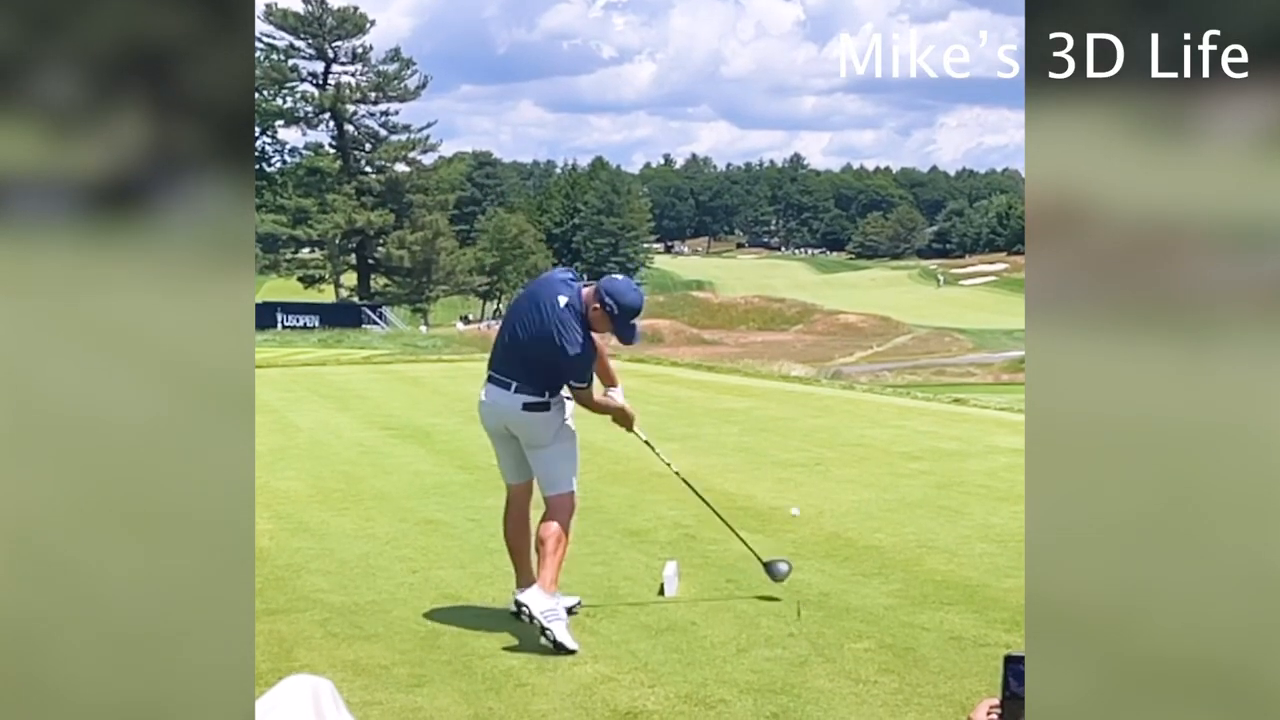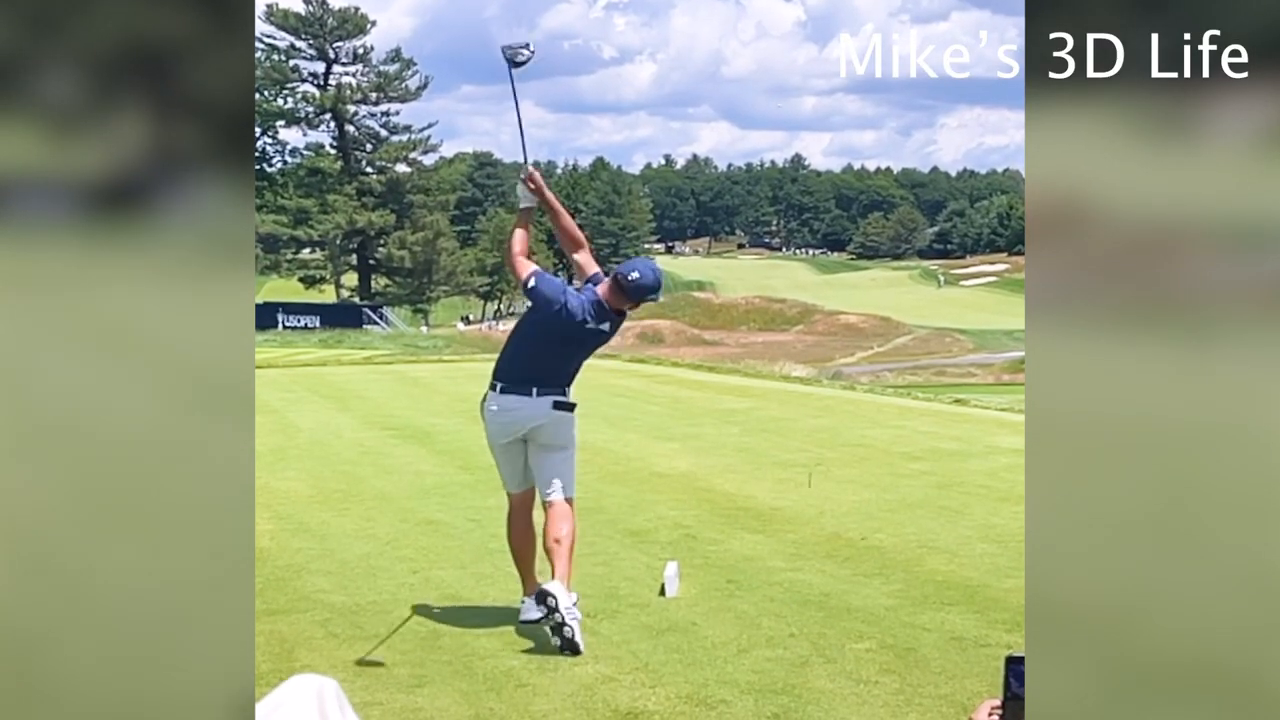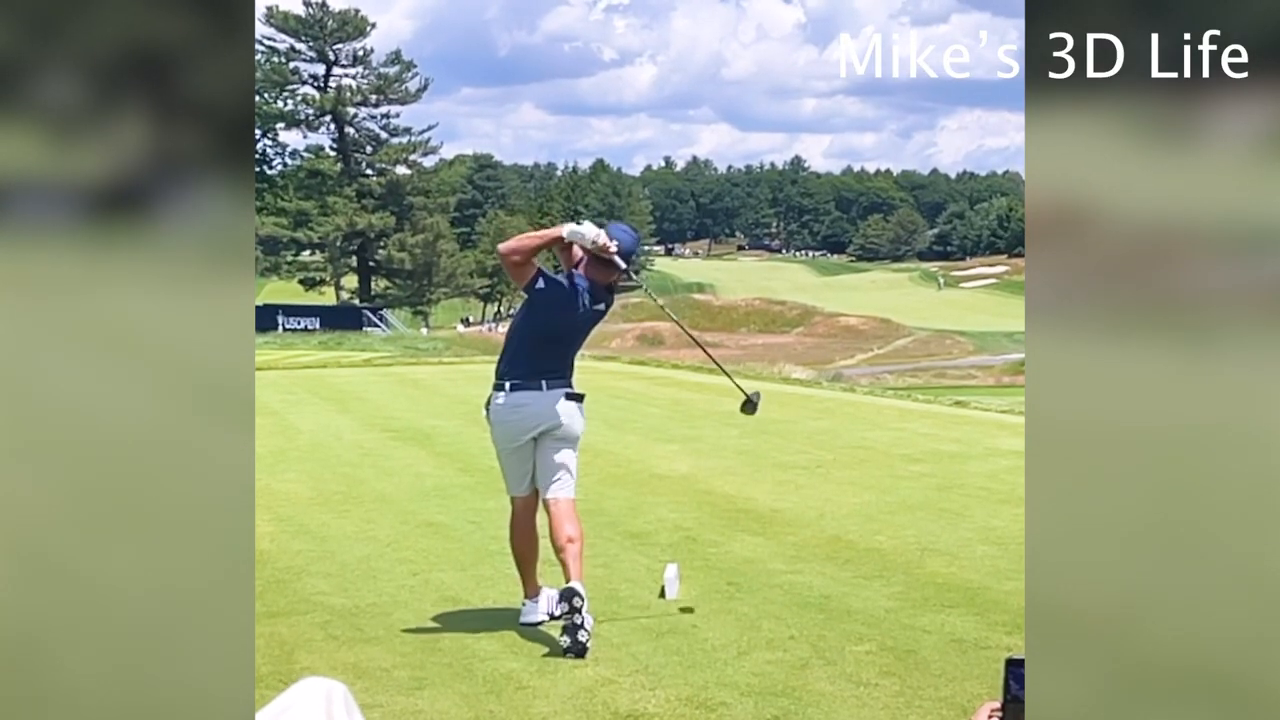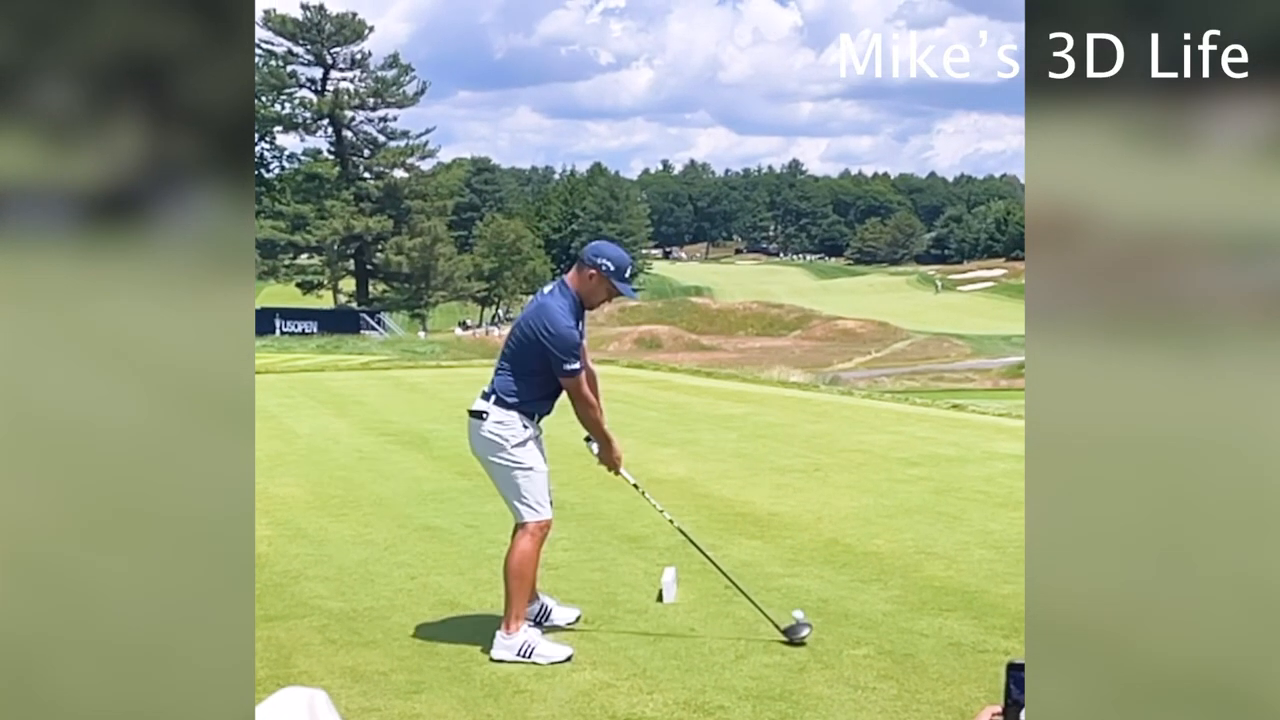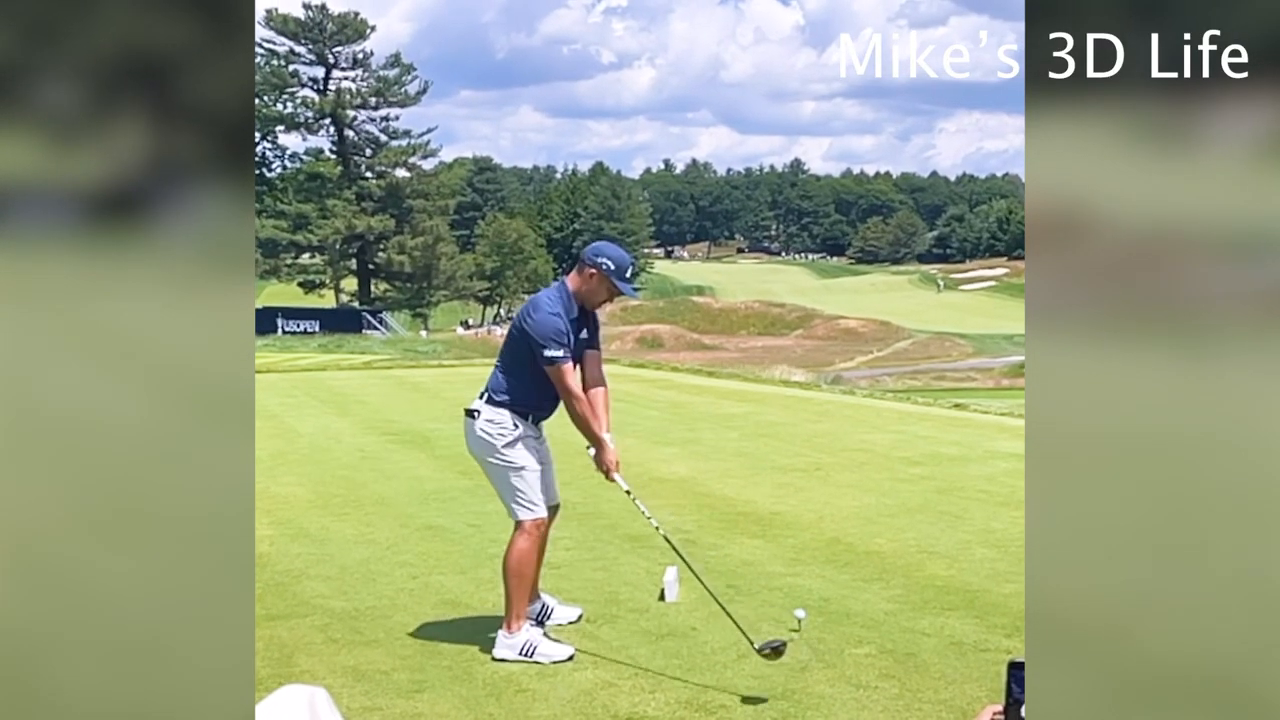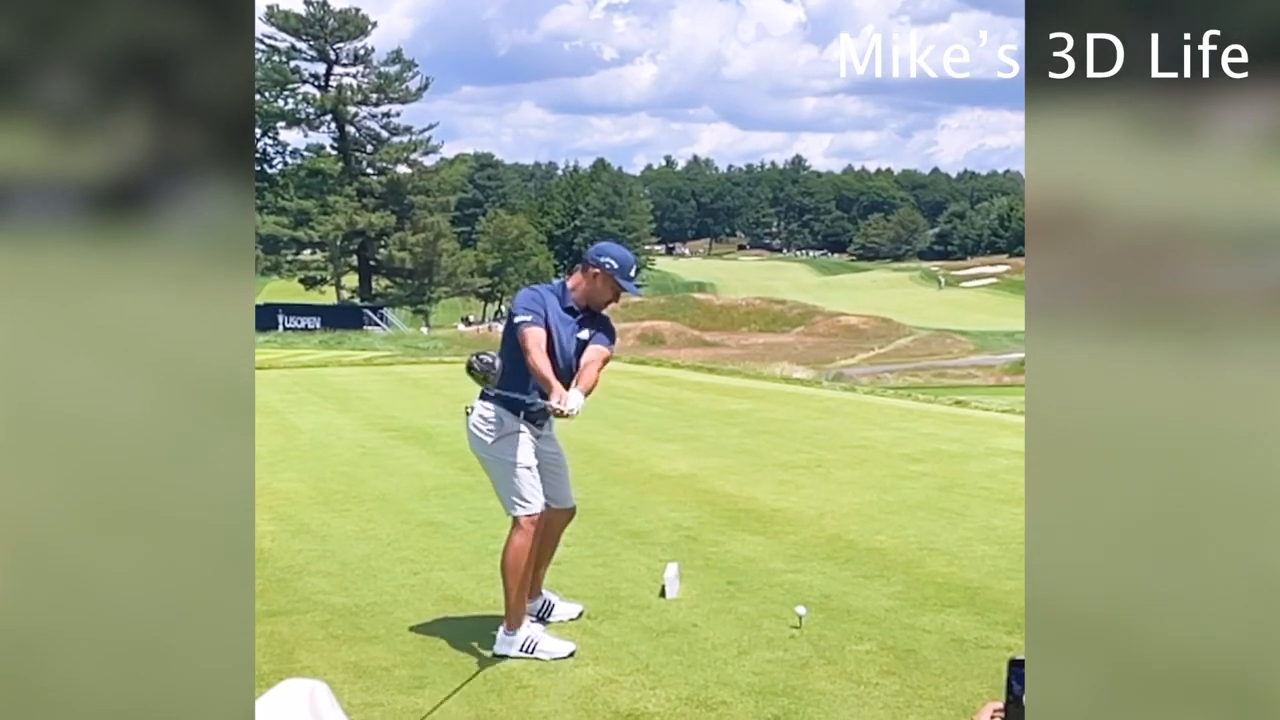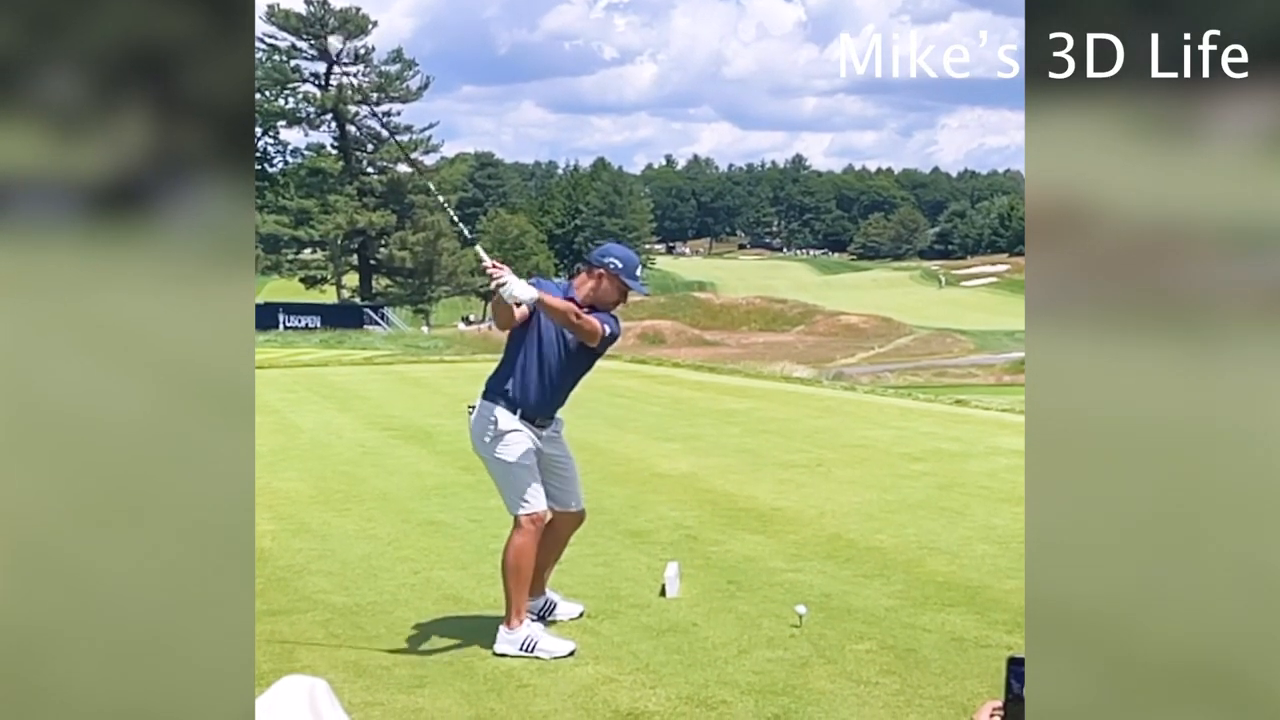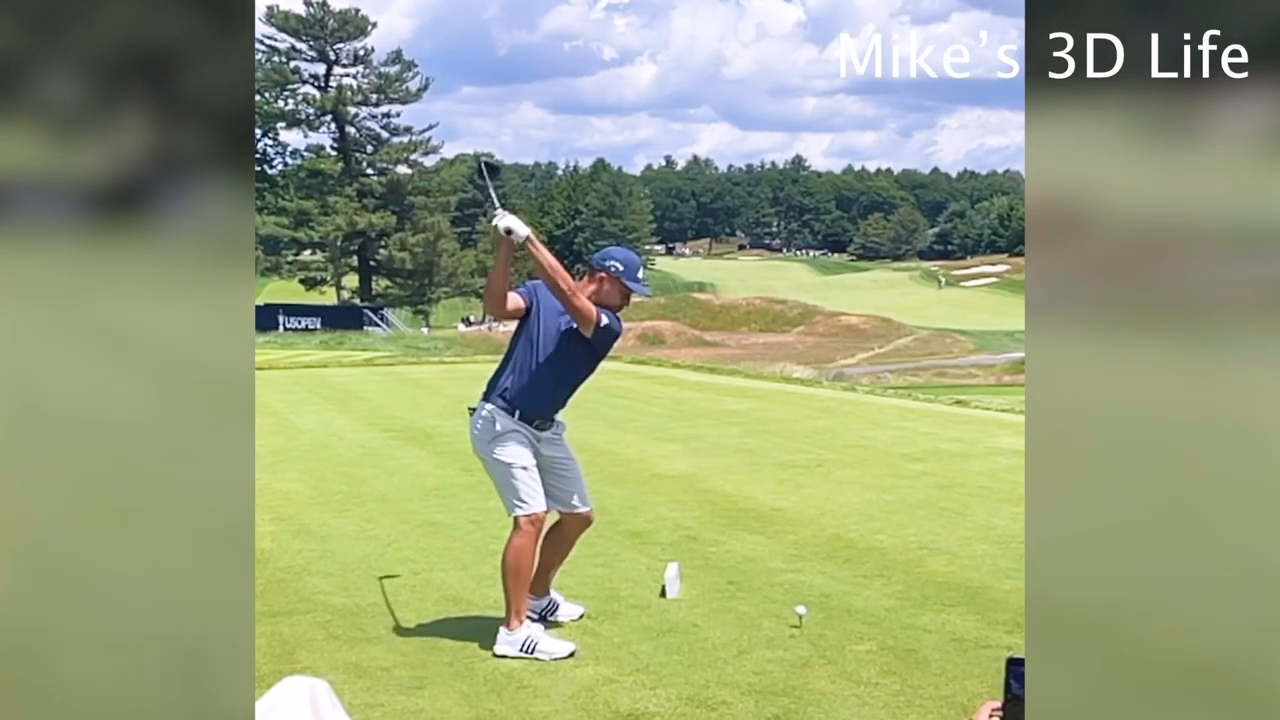
dt=0.2s
person 1, frame 1
left shoulder: (560, 281)
right shoulder: (571, 343)
right elbow: (585, 399)
left wrist: (614, 385)
right wrist: (615, 408)
left hip: (496, 398)
right hip: (537, 410)
left knee: (519, 495)
right knee: (560, 504)
left ankle: (528, 590)
right ankle: (543, 596)
person 1, frame 2
left shoulder: (558, 300)
right shoulder: (608, 323)
left elbow: (516, 257)
right elbow: (579, 249)
left wrist: (529, 204)
left hip: (502, 406)
right hip: (551, 410)
left knee: (520, 503)
right knee: (558, 503)
left ankle: (532, 597)
right ankle: (558, 589)
person 1, frame 3
left shoulder: (553, 291)
right shoulder: (602, 297)
left elbow: (507, 254)
right elbow: (574, 256)
left wrist: (564, 231)
right wrist: (570, 235)
left hip: (511, 405)
right hip: (558, 406)
left knee: (523, 504)
right knee: (560, 501)
left ankle: (533, 600)
right ankle: (574, 588)
person 1, frame 4
left shoulder: (562, 304)
right shoulder: (558, 321)
left elbow: (586, 373)
right elbow: (580, 396)
left wrist: (601, 434)
right wrist: (605, 441)
left hip: (514, 422)
right hip: (505, 425)
left knee: (533, 514)
right knee: (535, 520)
left ankle: (529, 603)
right ankle: (512, 634)
person 1, frame 5
left shoulder: (585, 317)
right shoulder: (547, 313)
left elbow: (594, 381)
right elbow: (570, 391)
left wrist: (604, 436)
right wrist: (600, 445)
left hip: (523, 425)
right hip: (500, 424)
left knee: (545, 511)
right knee: (532, 521)
left ankle: (532, 602)
right ankle: (513, 634)
person 1, frame 6
left shoulder: (600, 327)
right shoulder: (533, 299)
left elbow: (592, 365)
right elbow: (534, 353)
left wrist: (577, 395)
right wrist: (555, 389)
left hip: (538, 425)
right hip: (500, 420)
left knee: (560, 510)
right knee: (529, 517)
left ankle: (532, 599)
right ankle: (514, 631)
person 1, frame 7
left shoulder: (605, 324)
right shoulder: (540, 288)
left elbow: (578, 323)
right elbow: (506, 321)
left wrist: (531, 295)
right wrist: (505, 289)
left hip: (546, 426)
right hip: (502, 420)
left knee: (570, 513)
right knee: (531, 516)
left ankle: (535, 598)
right ankle: (514, 629)
person 1, frame 8
left shoulder: (608, 326)
right shoulder: (540, 294)
left elbow: (569, 298)
right elbow: (496, 306)
left wrist: (529, 239)
right wrist: (505, 248)
left hip: (545, 428)
right hip: (500, 421)
left knee: (578, 516)
right knee: (530, 517)
left ankle: (537, 597)
right ankle: (514, 630)
